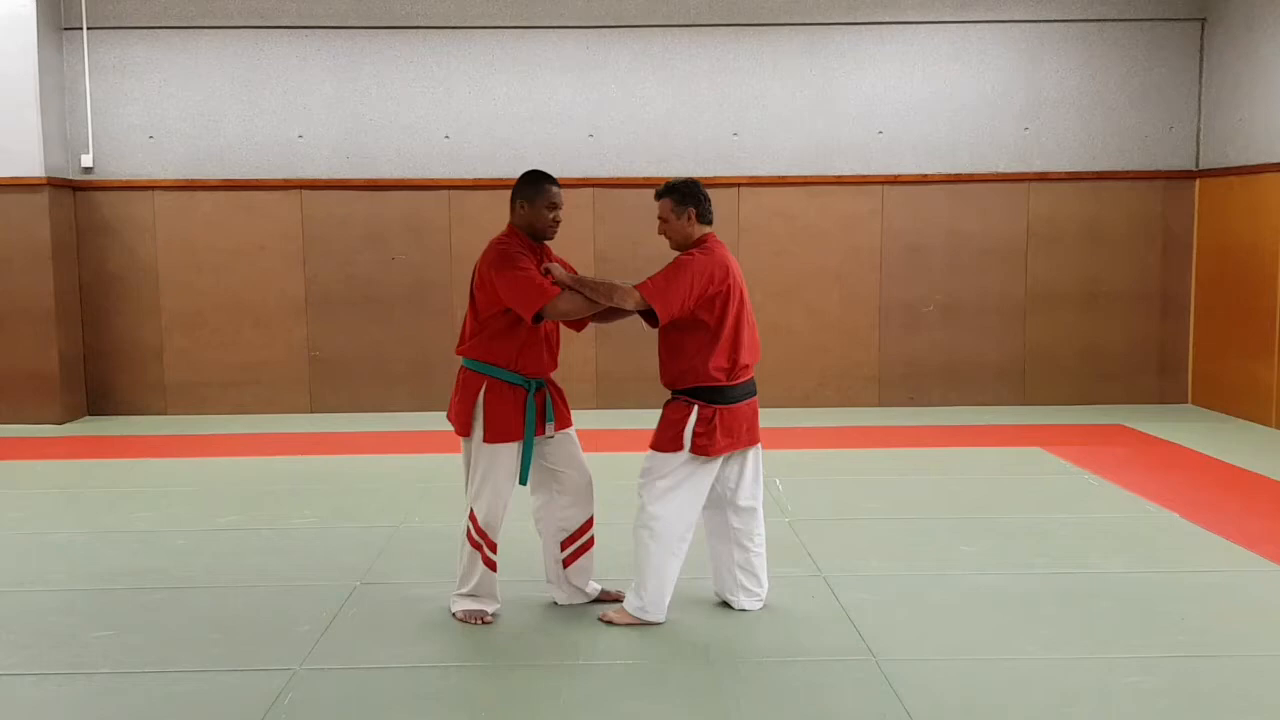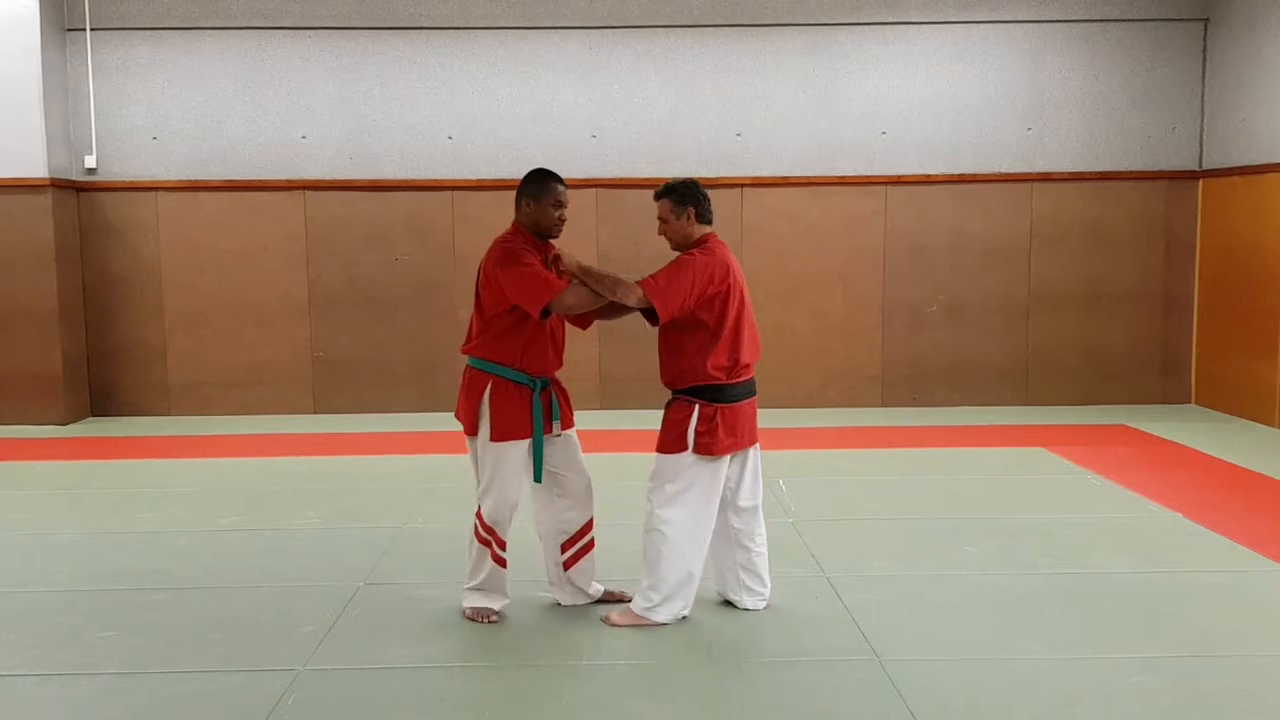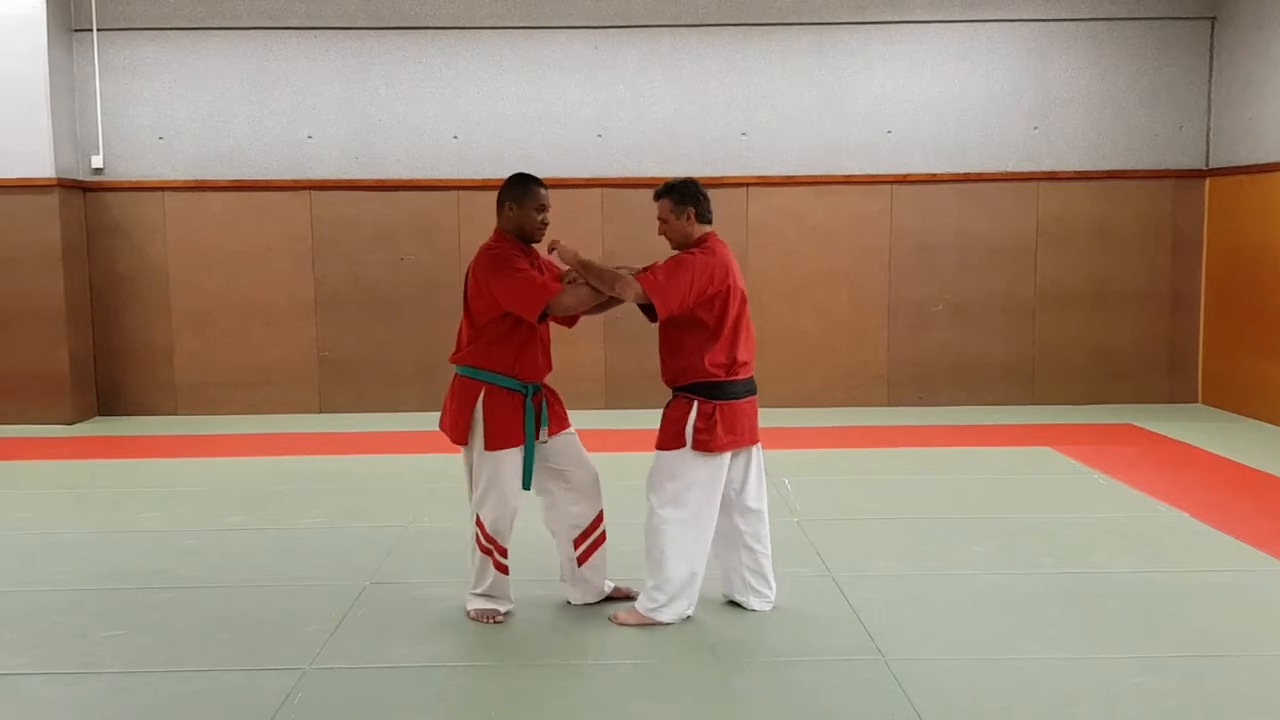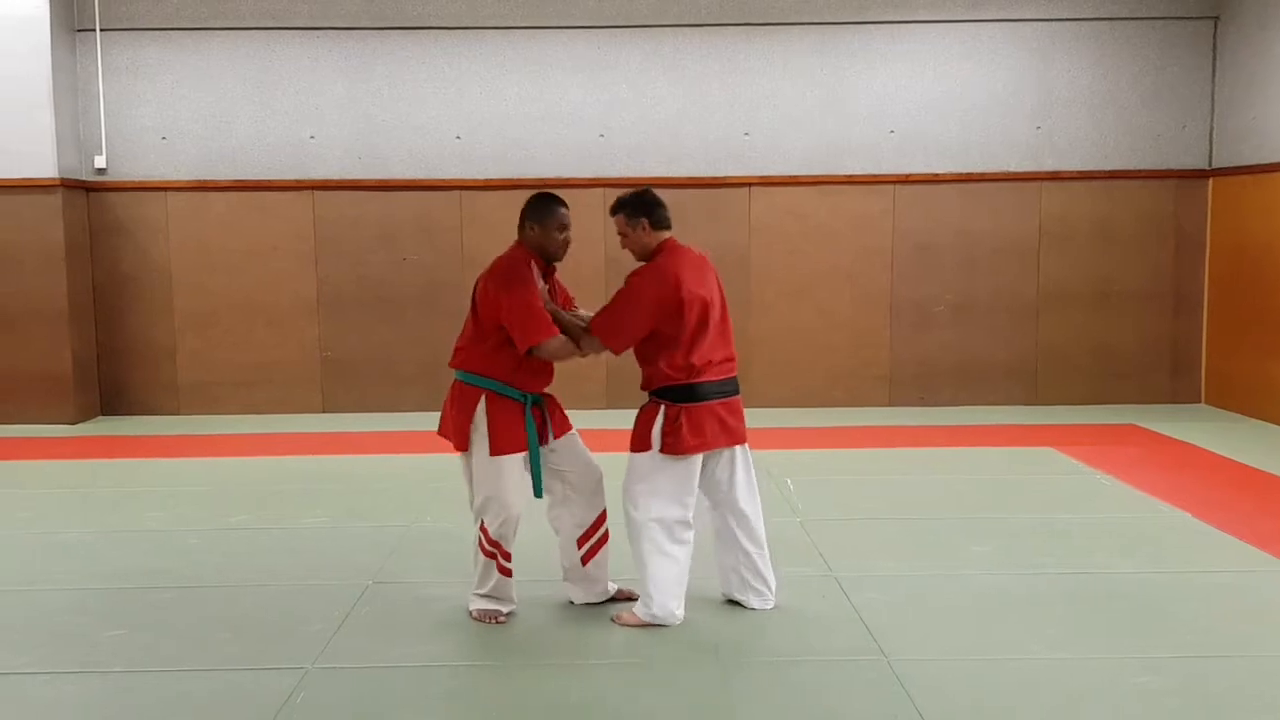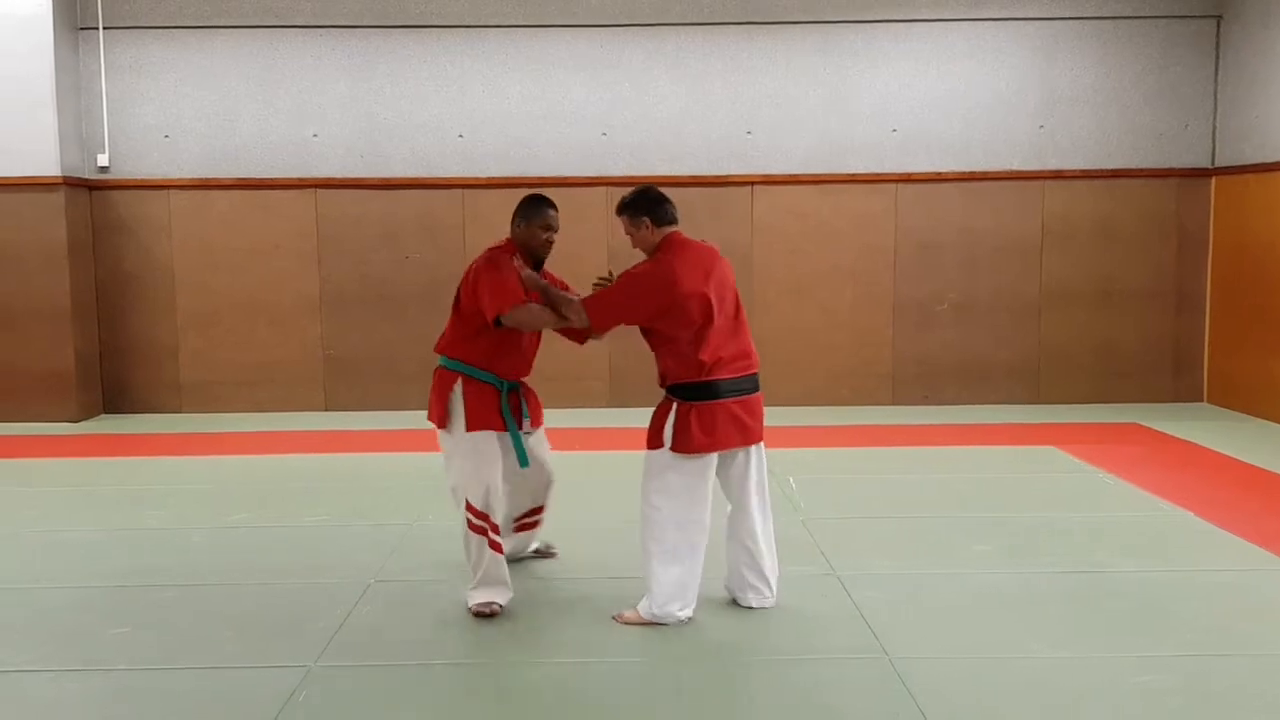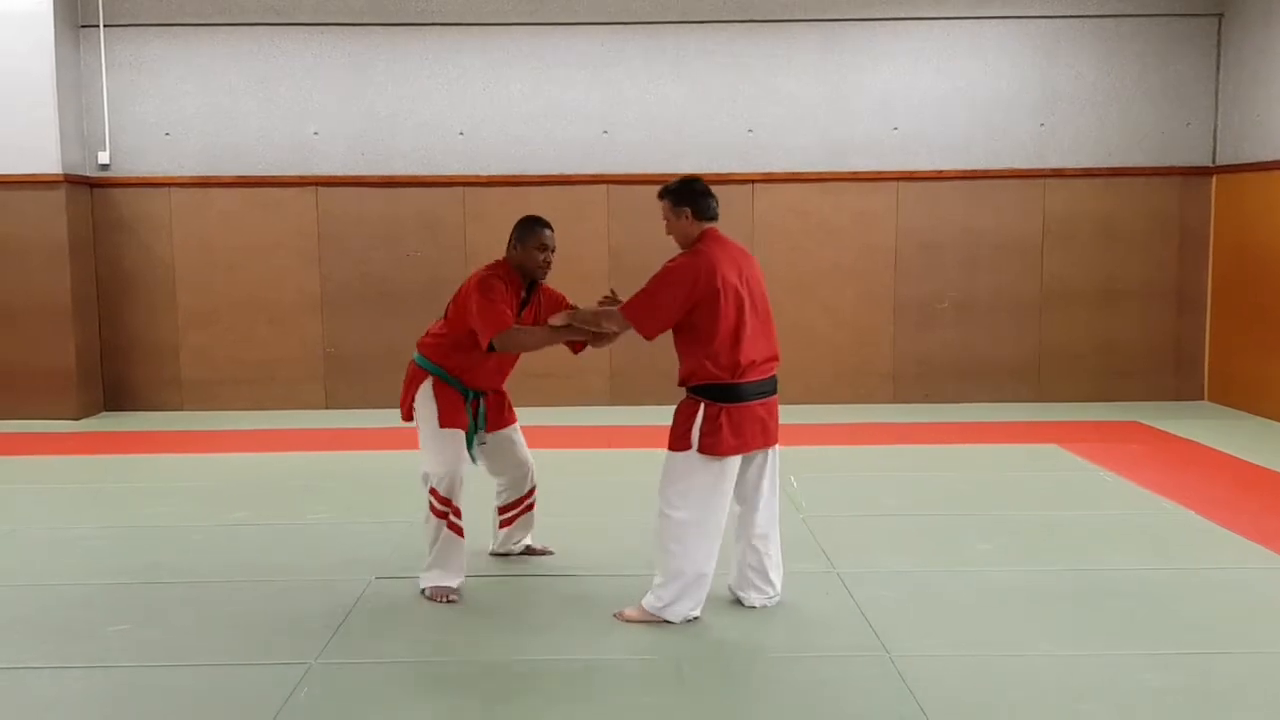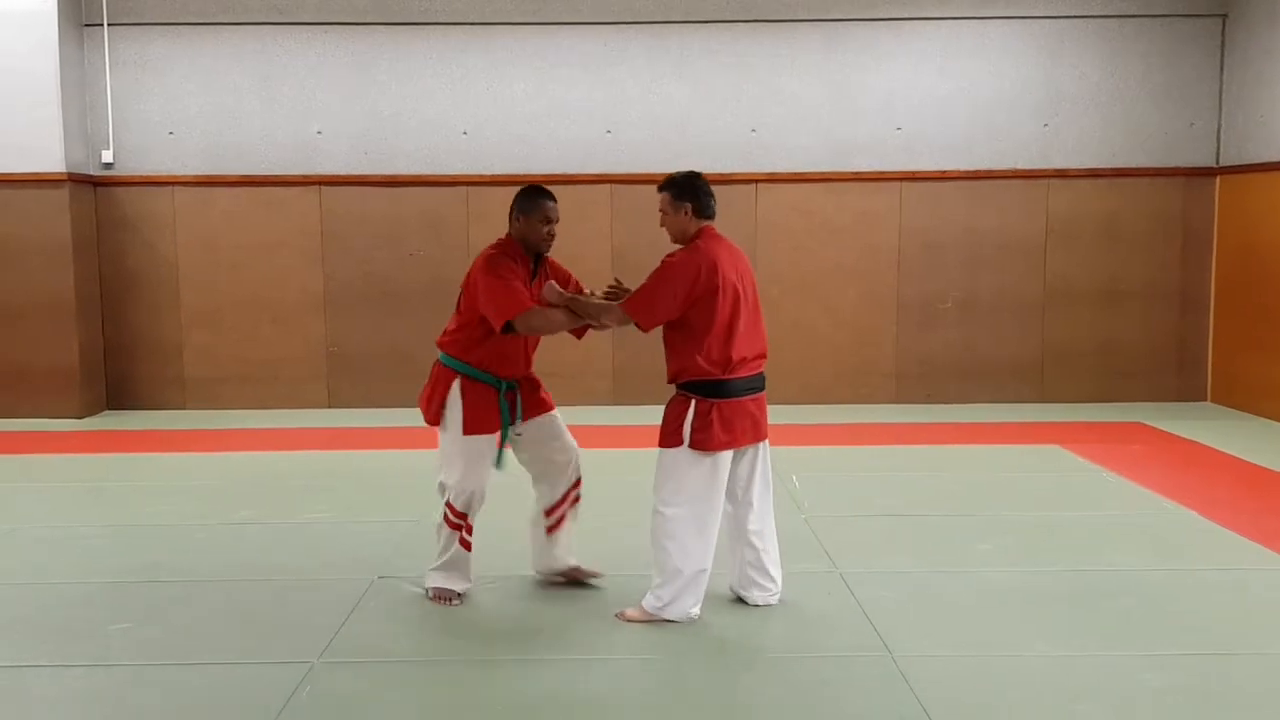
dt=0.3s
person 1, frame 1
left shoulder: (699, 263)
right shoulder: (718, 259)
left elbow: (633, 299)
right elbow: (658, 308)
left wrist: (571, 279)
left hip: (704, 408)
right hip: (735, 401)
left knee: (663, 502)
right knee: (737, 505)
left ankle: (646, 604)
right ankle: (746, 592)
person 1, frame 2
left shoulder: (701, 263)
right shoulder: (717, 259)
left elbow: (634, 294)
right elbow: (660, 306)
left wrist: (578, 269)
left hip: (705, 408)
right hip: (733, 401)
left knee: (674, 506)
right knee: (738, 504)
left ankle: (656, 605)
right ankle: (749, 591)
person 1, frame 3
left shoulder: (699, 263)
right shoulder: (714, 257)
left elbow: (632, 292)
right elbow: (653, 293)
left wrist: (576, 262)
right wrist: (616, 275)
left hip: (705, 406)
right hip: (735, 399)
left knee: (675, 504)
right knee: (742, 503)
left ankle: (663, 603)
right ankle: (754, 591)
person 1, frame 4
left shoulder: (651, 277)
right shoulder: (698, 262)
left elbow: (592, 342)
left wrist: (543, 306)
right wrist: (588, 319)
left hip: (679, 409)
right hip: (723, 400)
left knee: (651, 504)
right knee: (736, 501)
left ankle: (659, 606)
right ankle: (754, 590)
person 1, frame 5
left shoulder: (652, 274)
right shoulder: (713, 256)
left elbow: (580, 317)
left wrist: (538, 284)
right wrist: (619, 292)
left hip: (696, 404)
right hip: (743, 395)
left knee: (672, 506)
right knee: (749, 500)
left ankle: (665, 603)
right ankle: (756, 588)
person 1, frame 6
left shoulder: (689, 267)
right shoulder: (742, 258)
left elbow: (622, 321)
left wrist: (569, 316)
right wrist: (623, 309)
left hip: (718, 407)
right hip: (760, 399)
left knee: (688, 507)
right knee: (758, 502)
left ankle: (672, 603)
right ankle: (759, 587)
person 1, frame 7
left shoulder: (687, 262)
right shoulder: (733, 255)
left elbow: (622, 316)
left wrist: (564, 298)
right wrist: (636, 297)
left hip: (707, 404)
right hip: (747, 396)
left knee: (682, 505)
right knee: (749, 500)
left ankle: (671, 602)
right ankle: (760, 586)
person 2, frame 1
left shoulder: (547, 259)
right shoulder: (503, 255)
left elbow: (587, 312)
right elbow: (557, 307)
left hip: (538, 394)
right hip: (493, 393)
left knee: (571, 486)
right knee: (489, 500)
left ankle: (574, 585)
right ankle: (472, 596)
person 2, frame 2
left shoulder: (549, 257)
right shoulder: (508, 253)
left elbow: (589, 310)
right elbow: (564, 301)
left hip: (542, 392)
right hip: (499, 393)
left knee: (570, 489)
right knee: (499, 496)
left ankle: (576, 587)
right ankle: (482, 592)
person 2, frame 3
left shoulder: (533, 261)
right shoulder: (497, 260)
left elbow: (575, 304)
right elbow: (560, 304)
left hip: (531, 397)
right hip: (490, 399)
left knee: (578, 482)
right knee: (498, 504)
left ankle: (588, 584)
right ankle: (487, 596)
person 2, frame 4
left shoulder: (546, 278)
right shoulder: (511, 274)
right elbow: (548, 348)
left hip: (532, 404)
right hip: (488, 406)
left knee: (583, 481)
right knee: (503, 507)
left ankle: (591, 585)
right ankle: (490, 596)
person 2, frame 5
left shoulder: (542, 276)
right shoulder: (495, 264)
left elbow: (586, 325)
right elbow: (515, 316)
left hip: (509, 389)
right hip: (465, 387)
left knee: (535, 474)
right knee: (479, 486)
left ankle: (516, 542)
right ankle: (486, 589)
person 2, frame 6
left shoulder: (541, 295)
right shoulder: (487, 285)
left elbow: (594, 337)
right elbow: (507, 340)
right wrist: (571, 331)
left hip: (485, 392)
right hip: (438, 384)
left knee: (519, 470)
right knee: (446, 474)
left ankle: (511, 541)
right ankle: (440, 575)
person 2, frame 7
left shoulder: (548, 270)
right shoulder: (494, 264)
left elbow: (584, 314)
right elbow: (528, 322)
right wrist: (589, 312)
left hip: (516, 386)
right hip: (469, 385)
left knee: (562, 462)
right knee: (466, 487)
left ankle: (554, 558)
right ankle: (449, 577)
